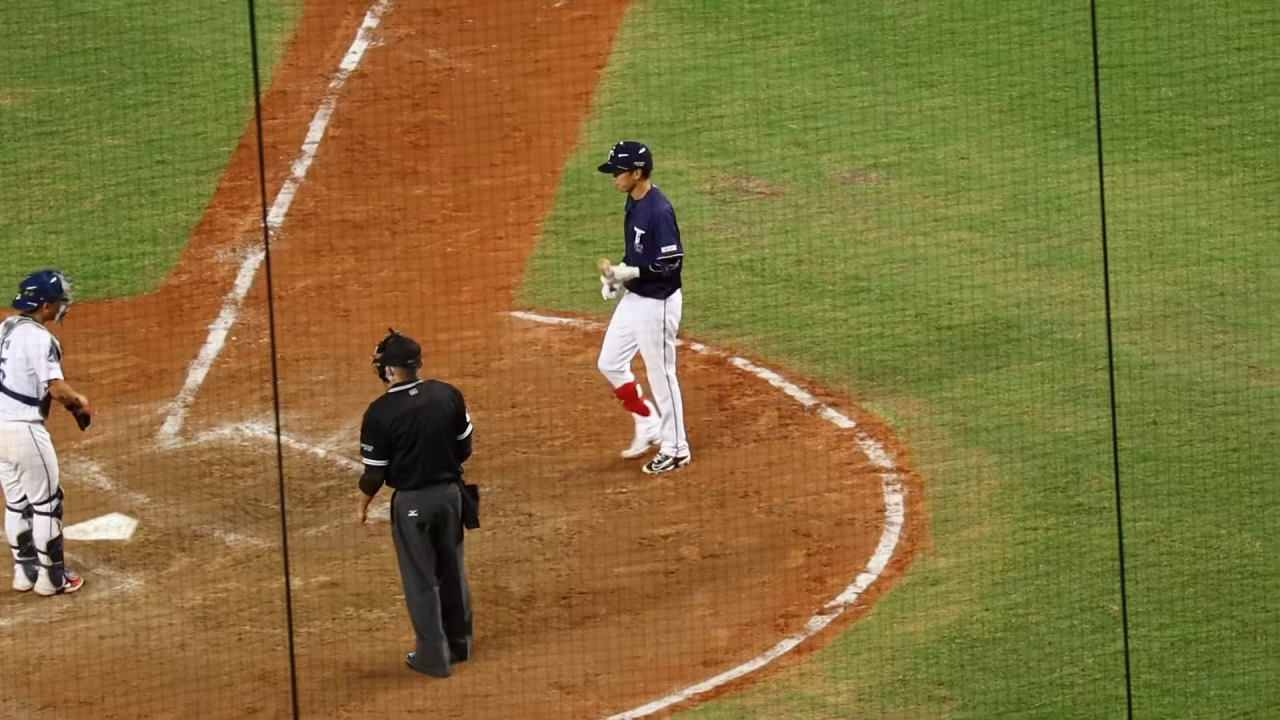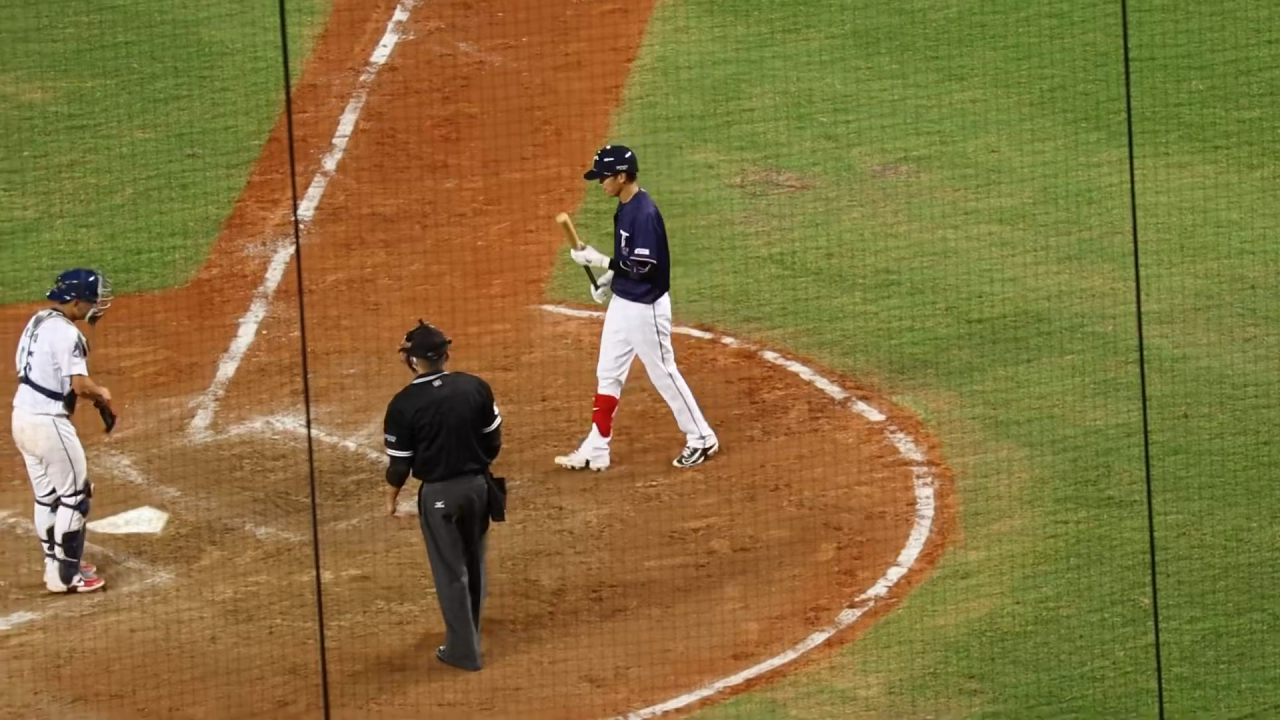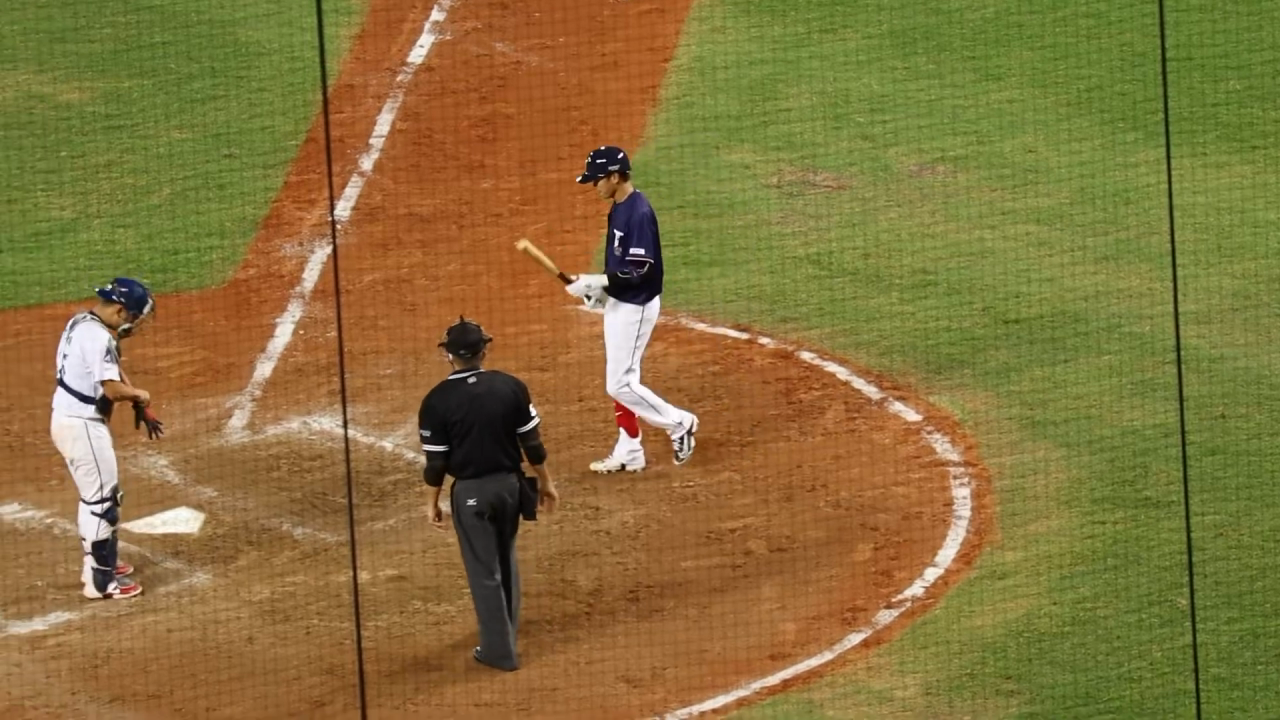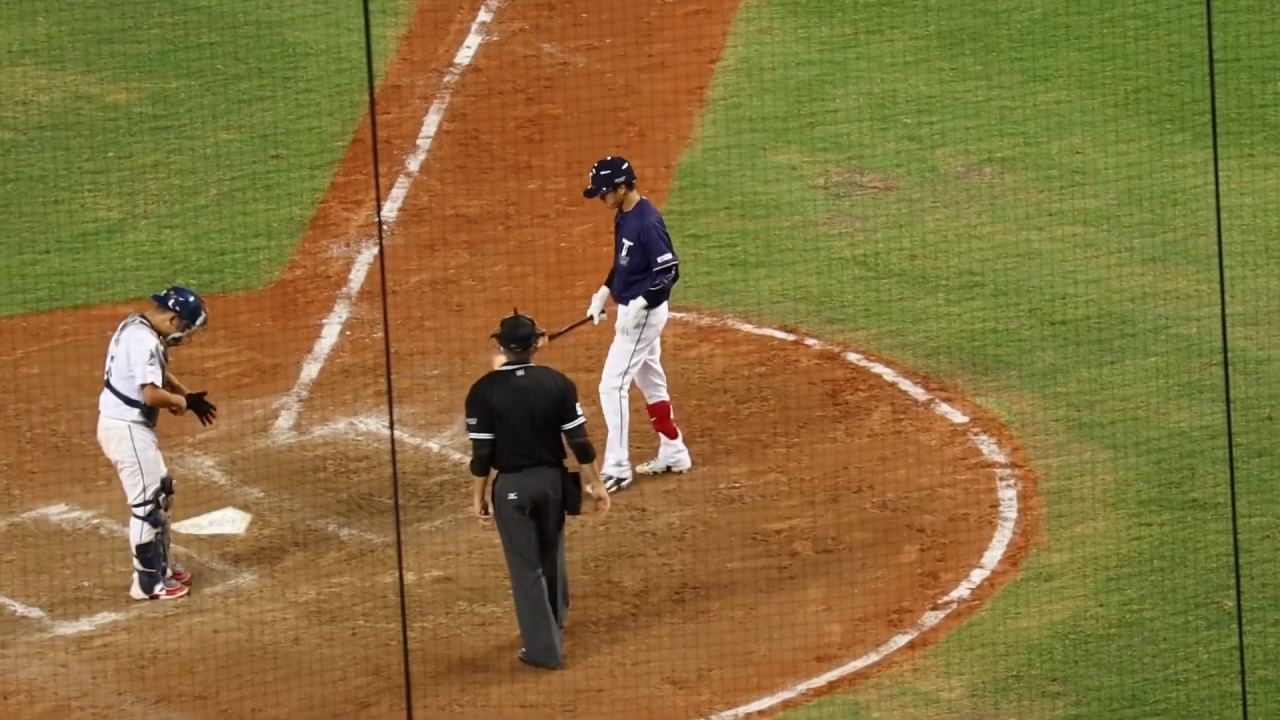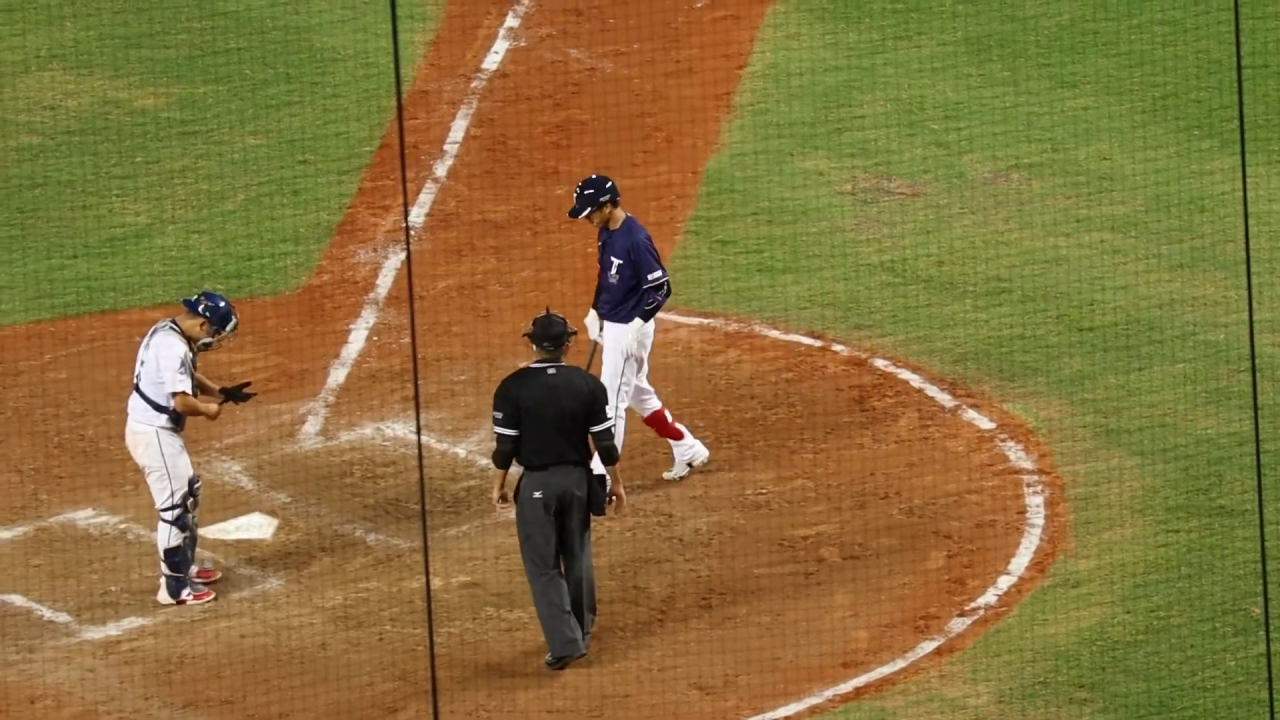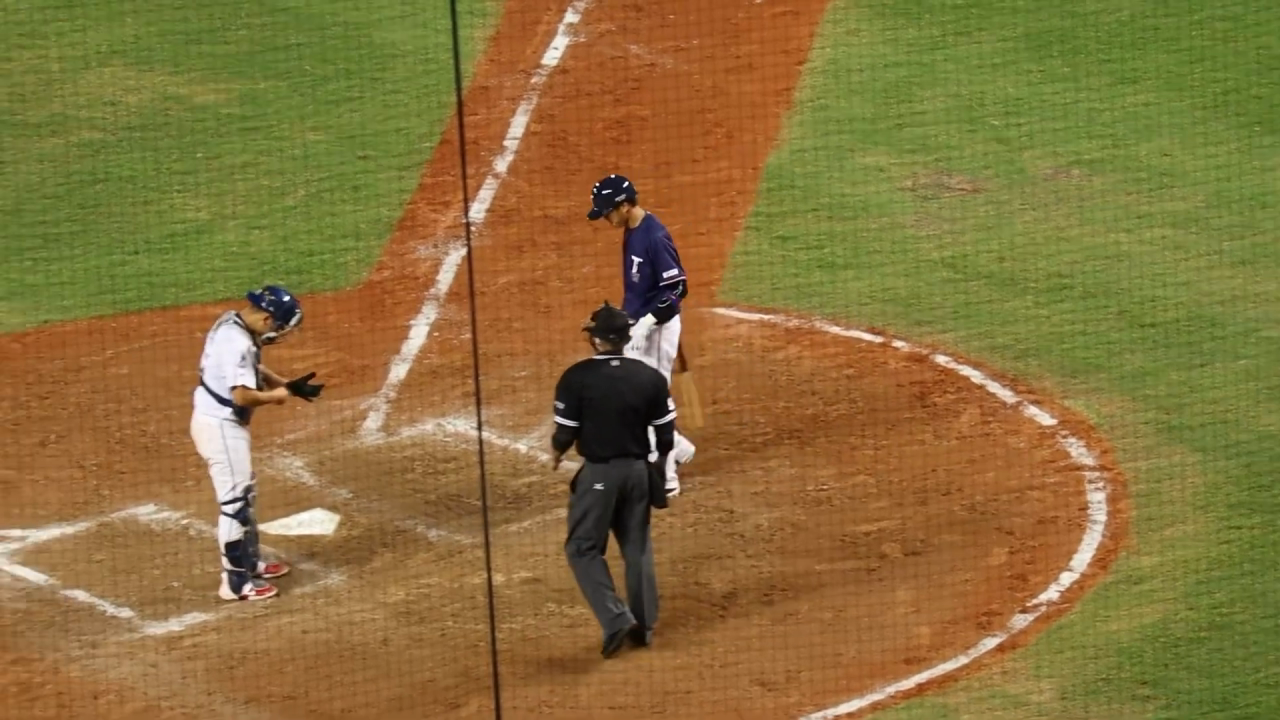
dt=0.2s
person 1, frame 1
left shoulder: (380, 412)
right shoulder: (449, 395)
left elbow: (375, 472)
right elbow: (465, 448)
left wrist: (363, 505)
left hip: (412, 503)
right hip: (451, 493)
left knee: (421, 580)
right knee: (451, 571)
left ankle: (433, 657)
right ankle: (459, 643)
person 1, frame 2
left shoulder: (404, 404)
right shoulder: (476, 387)
left elbow: (400, 464)
right elbow: (493, 442)
left wrist: (391, 498)
left hip: (439, 494)
right hip: (478, 485)
left knee: (450, 572)
right knee: (474, 560)
left ankle: (464, 650)
right ankle: (468, 626)
person 1, frame 3
left shoulder: (438, 400)
right shoulder: (510, 386)
left elbow: (436, 462)
right elbow: (531, 442)
left wrist: (432, 503)
right wrist: (546, 483)
left hip: (470, 491)
right hip: (509, 483)
left knee: (484, 571)
right knee: (503, 558)
left ankle: (500, 649)
right ankle: (505, 624)
person 1, frame 4
left shoulder: (485, 390)
right shoulder: (558, 383)
left elbow: (482, 451)
right elbow: (579, 439)
left wrist: (479, 495)
right wrist: (595, 483)
left hip: (512, 485)
right hip: (552, 479)
left knee: (525, 567)
right knee: (551, 556)
left ankle: (543, 647)
right ankle: (552, 627)
person 1, frame 5
left shoulder: (514, 386)
right shoulder: (589, 383)
left elbow: (505, 445)
right elbow: (605, 441)
left wrist: (499, 483)
right wrist: (615, 484)
left hip: (537, 483)
right hip: (577, 479)
left knee: (542, 566)
right knee: (578, 557)
left ankle: (564, 641)
right ankle: (580, 631)
person 1, frame 6
left shoulder: (577, 377)
right shoulder: (650, 376)
left elbow: (565, 434)
right elbow: (666, 434)
left wrist: (556, 455)
right wrist: (648, 456)
left hip: (598, 475)
right hip: (638, 471)
left knee: (582, 549)
right knee: (638, 550)
left ankle: (617, 620)
right ankle: (641, 626)
person 2, frame 1
left shoulder: (659, 209)
right shoulder: (633, 202)
left elbow: (672, 263)
left wrist: (629, 273)
right wrist: (618, 275)
left hip: (657, 304)
right hip: (634, 298)
left knee: (660, 375)
right knee: (610, 364)
left ankle: (674, 448)
right ankle: (649, 422)
person 2, frame 2
left shoulder: (645, 213)
right shoulder: (625, 206)
left elbow: (643, 267)
left wrist: (599, 261)
right wrist: (609, 279)
left hip: (645, 308)
right hip: (622, 303)
left knee: (663, 375)
right knee: (607, 376)
left ankle: (701, 438)
right ankle: (596, 450)
person 2, frame 3
left shoulder: (638, 212)
right shoulder: (618, 206)
left elbow: (640, 267)
left wrist: (595, 282)
right wrist: (599, 284)
left hip: (634, 307)
right hip: (618, 303)
left knee: (619, 382)
right knee: (621, 378)
left ankle: (678, 422)
right ankle: (629, 451)
person 2, frame 4
left shoulder: (648, 221)
right shoulder: (623, 216)
left elbow: (669, 272)
left wrist: (638, 304)
right wrist: (604, 292)
left hip: (642, 315)
right hip: (632, 311)
left knee: (612, 387)
right knee: (650, 383)
left ankle: (616, 468)
right ankle: (674, 452)
person 2, frame 5
left shoulder: (636, 239)
right shoulder: (606, 232)
left elbow: (660, 288)
left wrist: (636, 327)
right wrist: (594, 311)
left hip: (630, 331)
right hip: (613, 327)
left knee: (611, 405)
right knee: (639, 397)
right ankle: (688, 449)
person 2, frame 6
left shoulder: (654, 236)
right shoulder: (632, 231)
left elbow: (675, 287)
left wrist: (647, 323)
left hip: (656, 329)
right hip: (638, 326)
left ankle: (666, 479)
right ankle: (675, 449)
person 3, frame 1
right shoulder: (40, 338)
right elbow: (58, 389)
left wrist: (72, 402)
right wrist: (80, 401)
right knee: (46, 502)
right ankle: (51, 577)
person 3, frame 2
left shoulder: (39, 320)
right shoulder: (66, 333)
right elbow: (79, 385)
left wrist: (97, 393)
right wrist: (102, 394)
left hip: (24, 417)
right hip: (48, 422)
left knee: (47, 495)
right knee: (74, 493)
left ankle: (56, 562)
right ankle: (66, 574)
person 3, frame 3
left shoulder: (82, 322)
right shoulder: (98, 337)
left elbow: (110, 372)
right elbow: (113, 390)
left wrist: (141, 408)
right wrist: (139, 395)
left hip: (71, 420)
right hip: (83, 425)
left knee: (95, 496)
right knee: (104, 500)
left ankle: (97, 563)
right ankle: (101, 579)
person 3, frame 4
left shoulder: (135, 325)
right shoulder: (145, 340)
left elbow: (157, 373)
right elbow: (152, 394)
left wrist: (187, 396)
right wrist: (178, 401)
left hip: (127, 424)
right hip: (127, 428)
left knee: (161, 490)
right knee: (147, 503)
left ankle: (159, 564)
right ankle: (147, 581)
person 3, frame 5
left shoulder: (165, 330)
right shoulder: (175, 347)
left elbow: (189, 376)
right elbow: (182, 402)
left wrist: (220, 393)
right wrist: (208, 410)
left hip: (155, 428)
right hip: (155, 433)
left knee: (188, 493)
right knee: (174, 508)
left ankle: (184, 566)
right ankle: (174, 586)
person 3, frame 6
left shoulder: (232, 325)
right shoulder: (237, 341)
left elbow: (255, 371)
right elbow: (244, 396)
left wrist: (288, 385)
right wrist: (275, 396)
left hip: (224, 422)
right hip: (220, 426)
left knee: (241, 494)
right knee: (236, 501)
left ankle: (248, 562)
right ankle: (236, 581)
